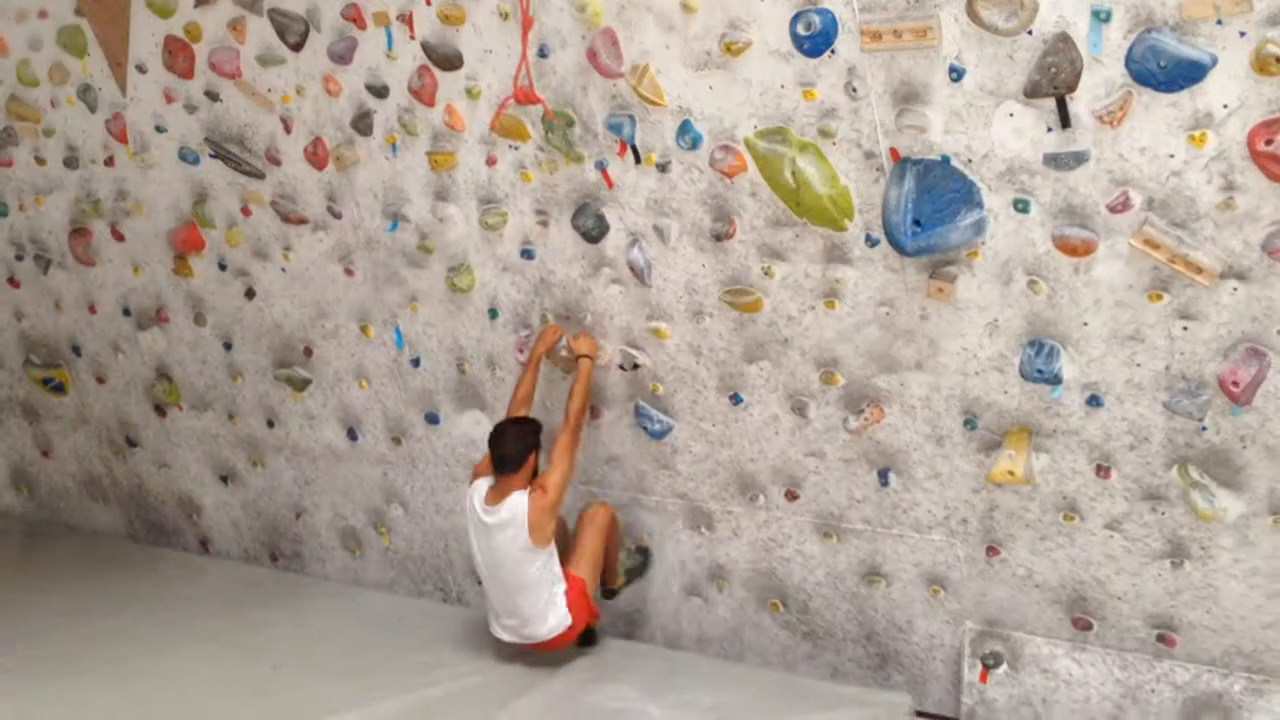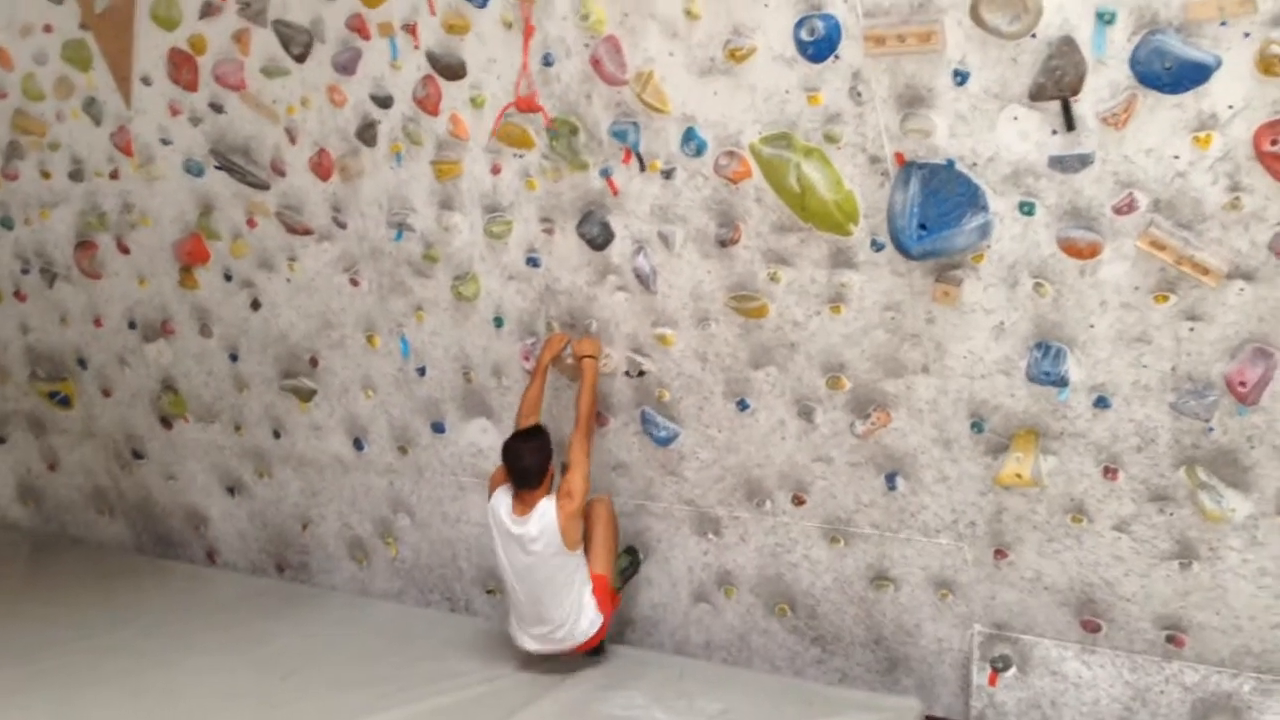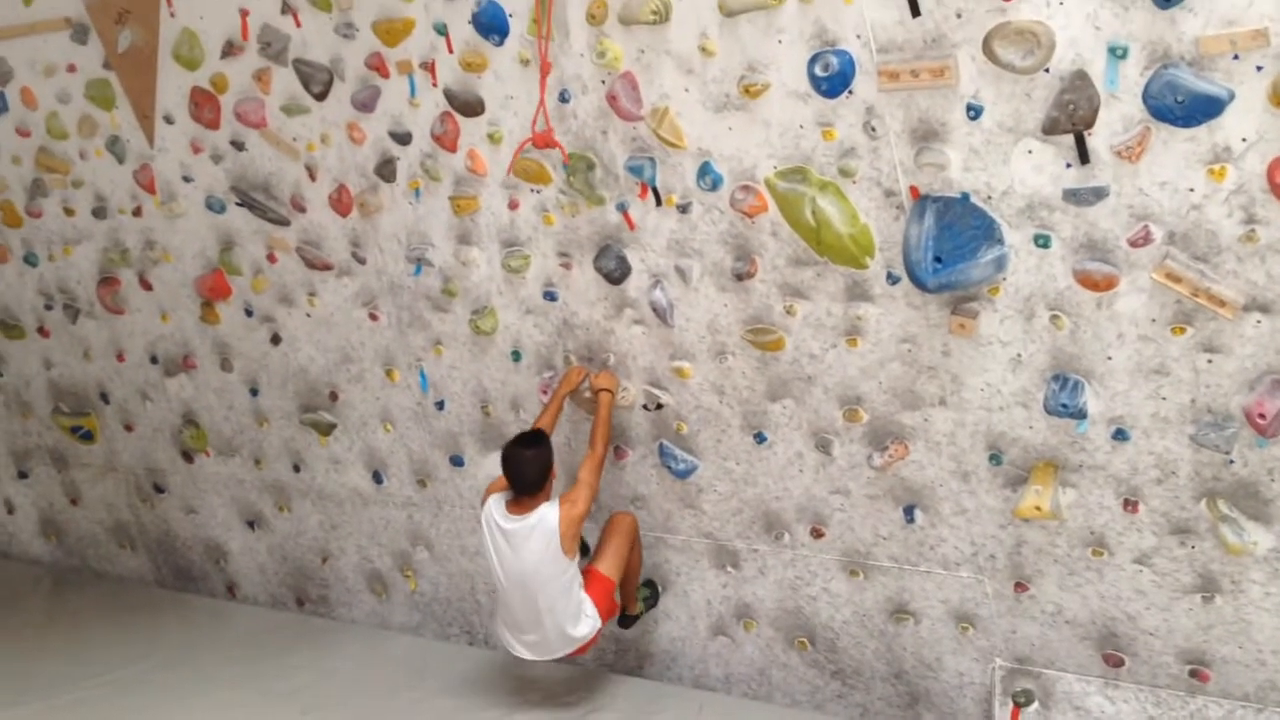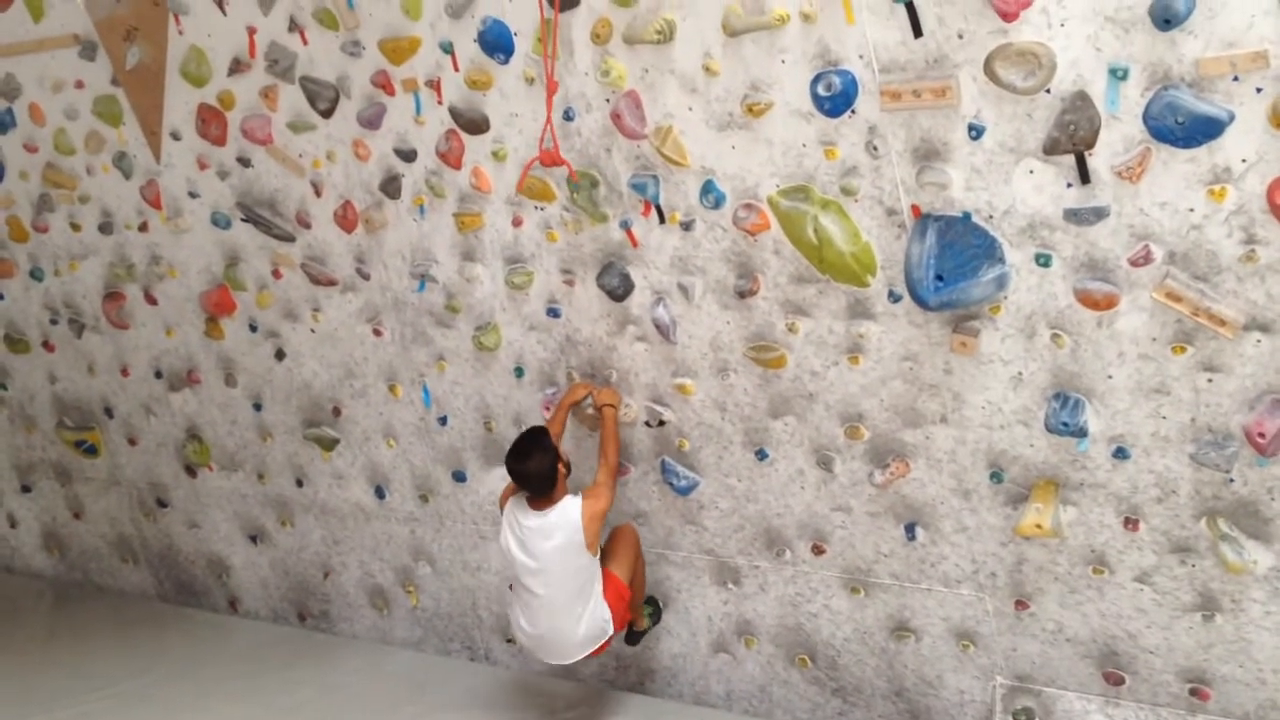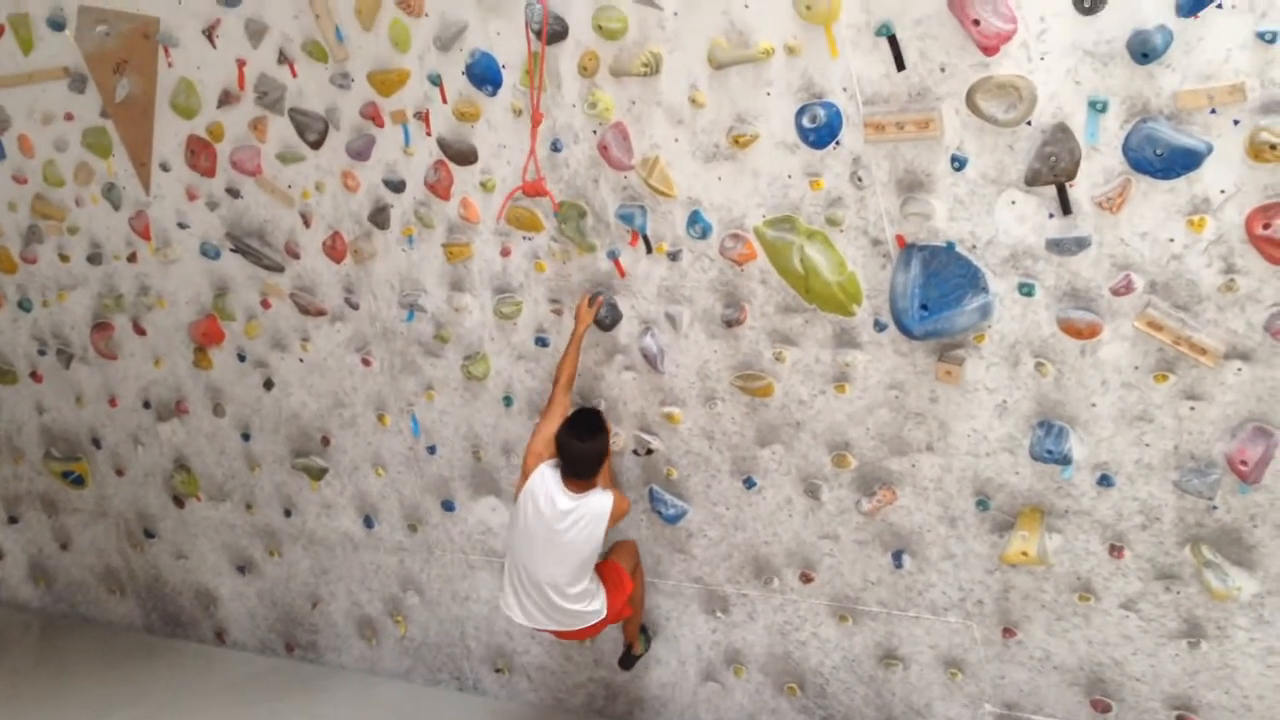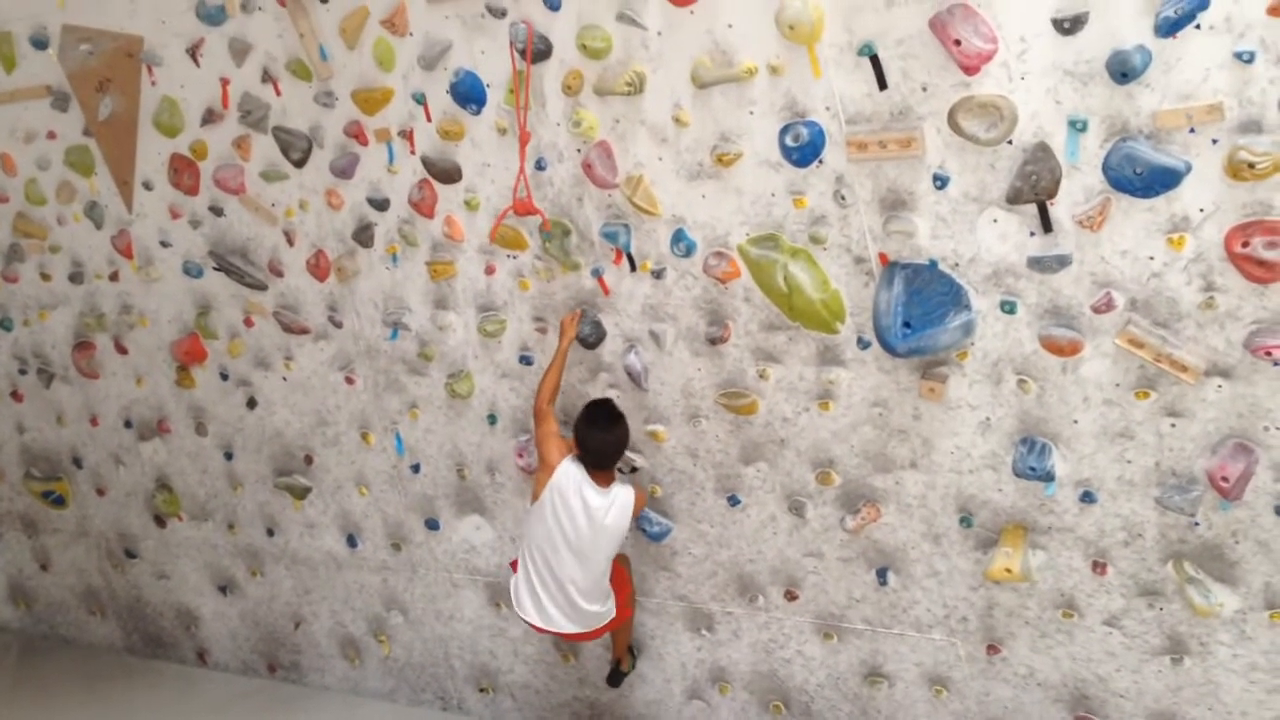
dt=0.7s
person 1, frame 1
left shoulder: (478, 486)
right shoulder: (539, 503)
left elbow: (517, 414)
right elbow: (571, 426)
left wrist: (537, 353)
right wrist: (585, 359)
left hip: (506, 629)
right hip: (555, 630)
right knee: (600, 515)
left ankle: (581, 626)
right ankle: (612, 580)
person 1, frame 2
left shoulder: (497, 499)
right shoulder: (565, 510)
left elbow: (524, 423)
right elbow: (583, 427)
left wrist: (544, 360)
right wrist: (588, 361)
left hip: (529, 640)
right hip: (583, 637)
right knee: (600, 506)
right ankle: (611, 577)
person 1, frame 3
left shoulder: (492, 502)
right shoulder: (566, 515)
left elbow: (531, 443)
right elbow: (597, 453)
left wrist: (562, 391)
right wrist: (605, 394)
left hip: (516, 641)
right hip: (574, 638)
right knee: (623, 522)
right ankle: (631, 607)
person 1, frame 4
left shoulder: (510, 503)
right shoulder: (588, 510)
left elbow: (535, 457)
right elbow: (609, 464)
left wrist: (566, 403)
right wrist: (608, 408)
left hip: (528, 637)
right hip: (586, 640)
right knee: (626, 534)
right ankle: (638, 622)
person 1, frame 5
left shoulder: (533, 471)
right shoulder: (614, 506)
left elbow: (560, 390)
left wrist: (581, 327)
right wrist: (600, 445)
left hip: (522, 609)
right hip: (581, 620)
right knee: (628, 552)
right ankle: (634, 645)
person 1, frame 6
left shoulder: (556, 470)
right shoulder: (632, 501)
left elbow: (542, 406)
left wrist: (565, 342)
left hip: (530, 608)
right hip: (589, 622)
right ankle: (621, 662)
